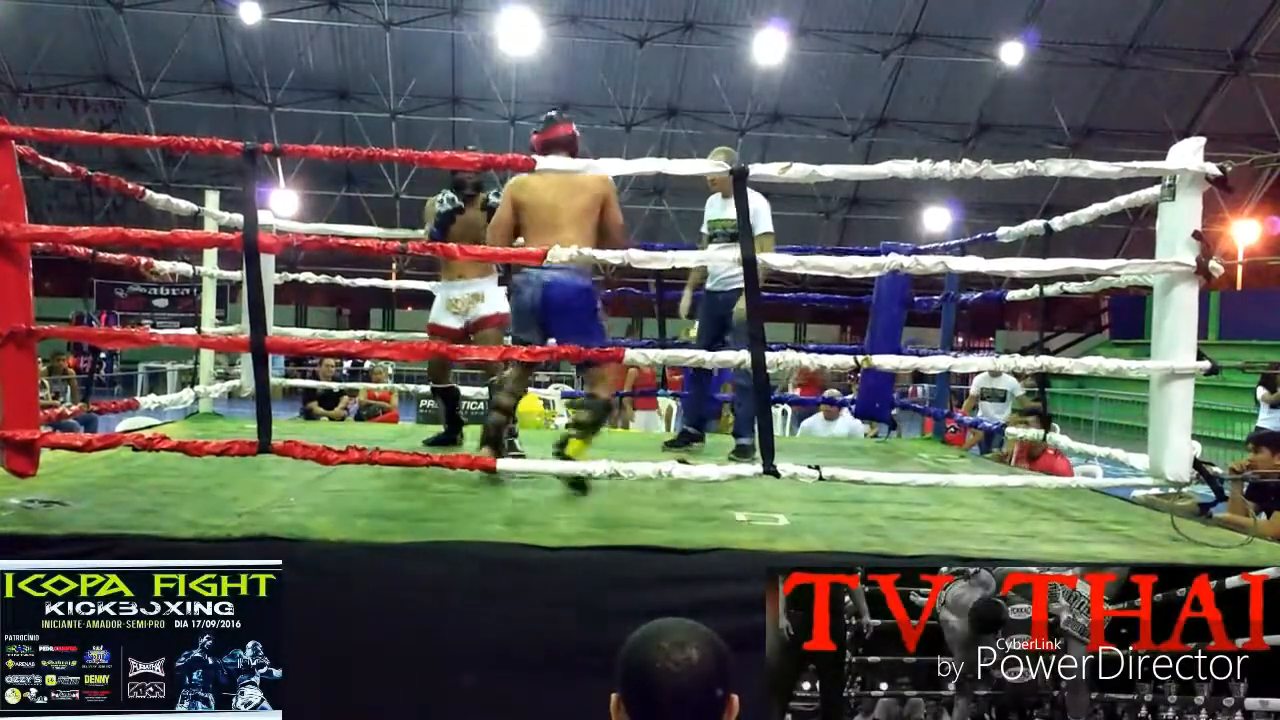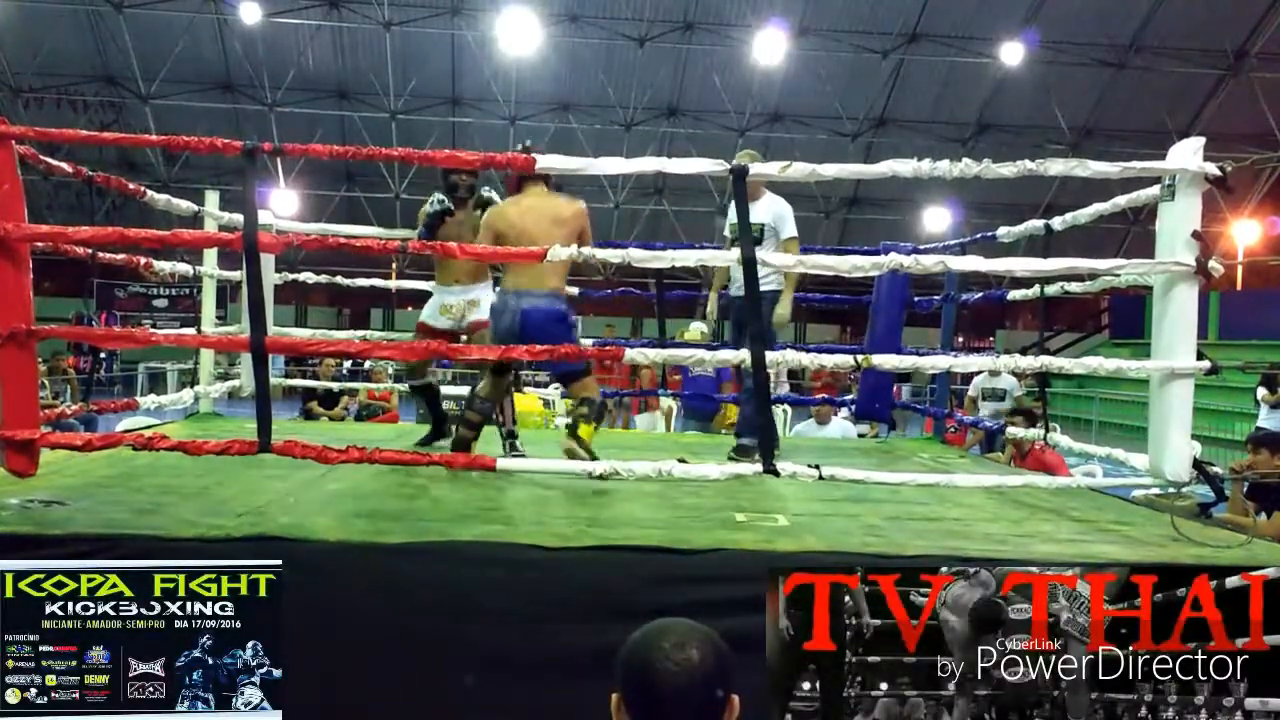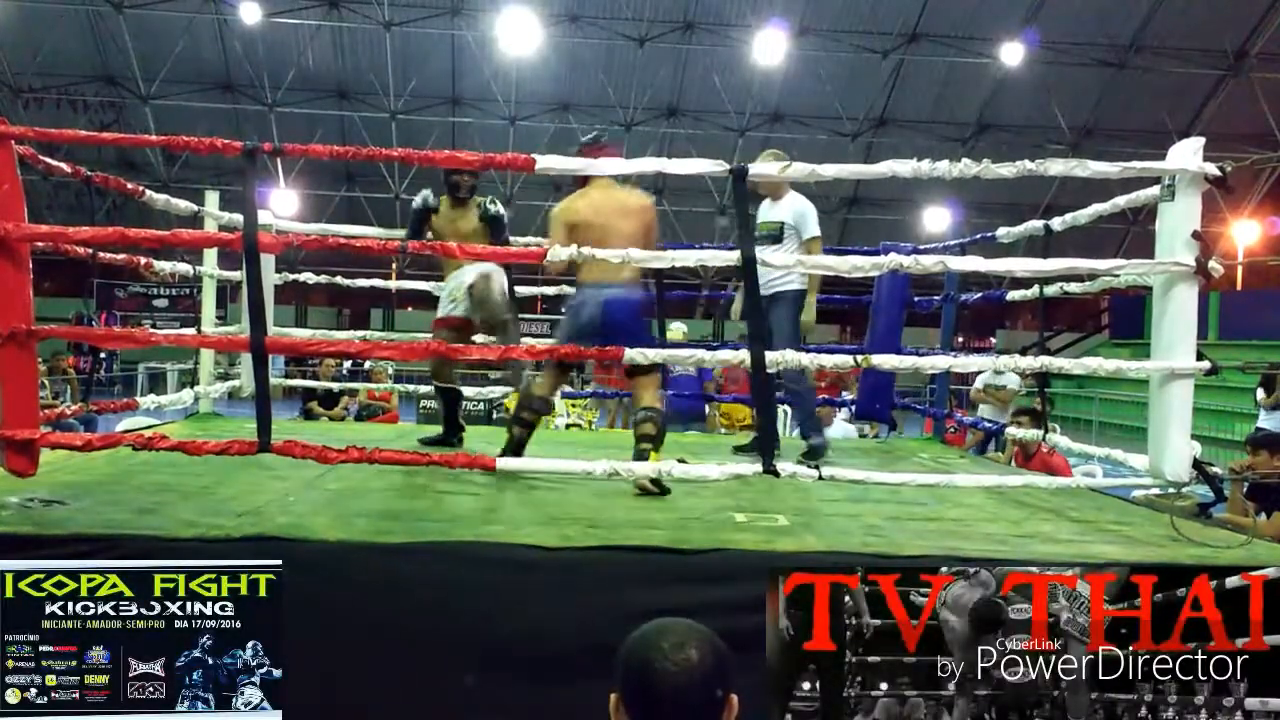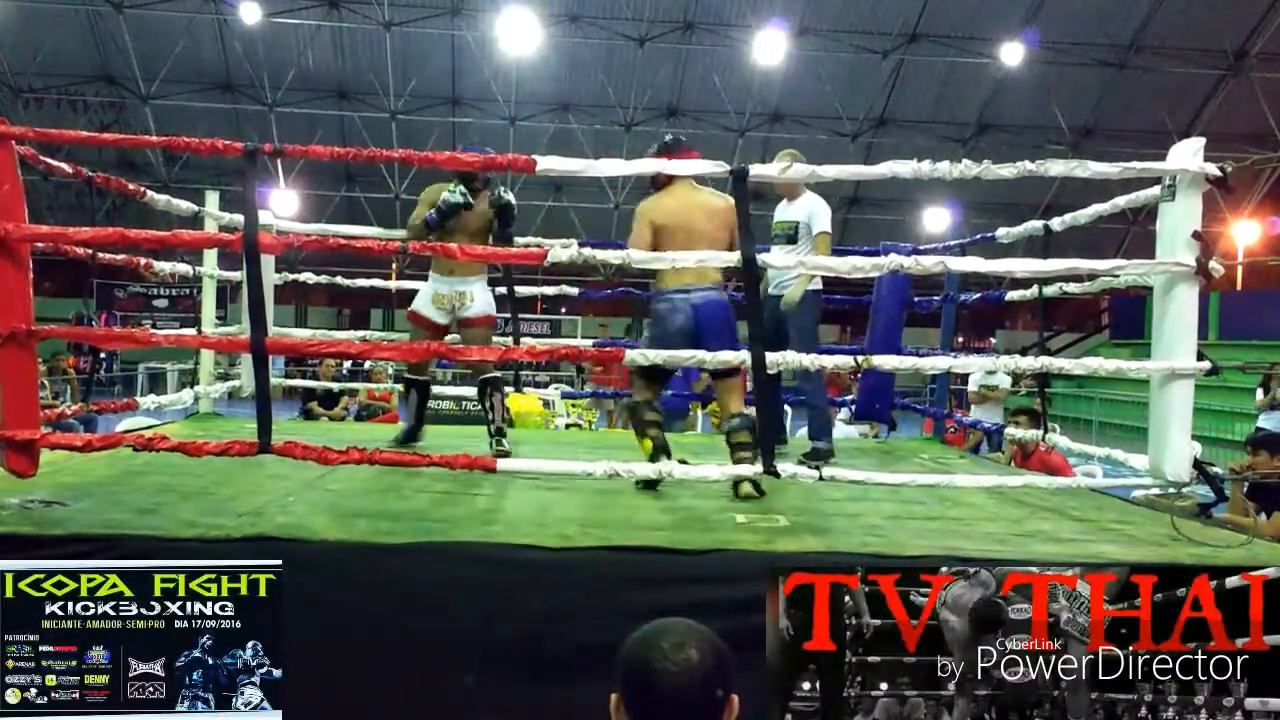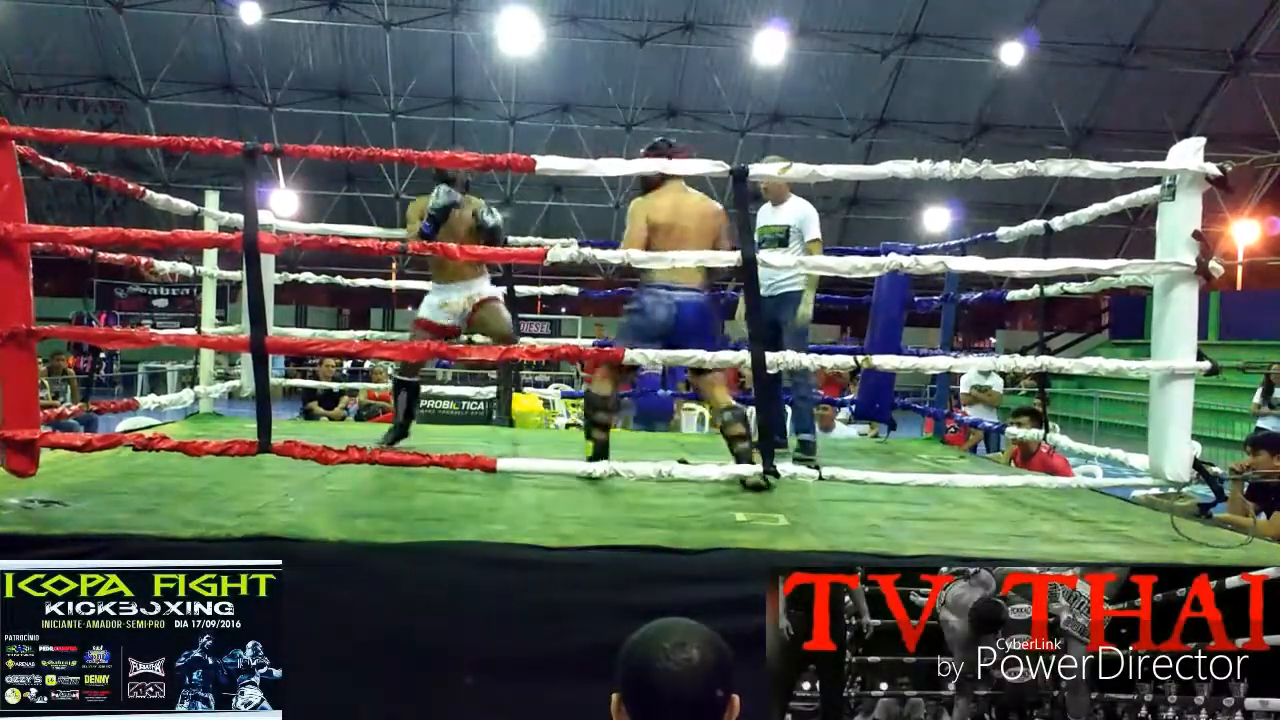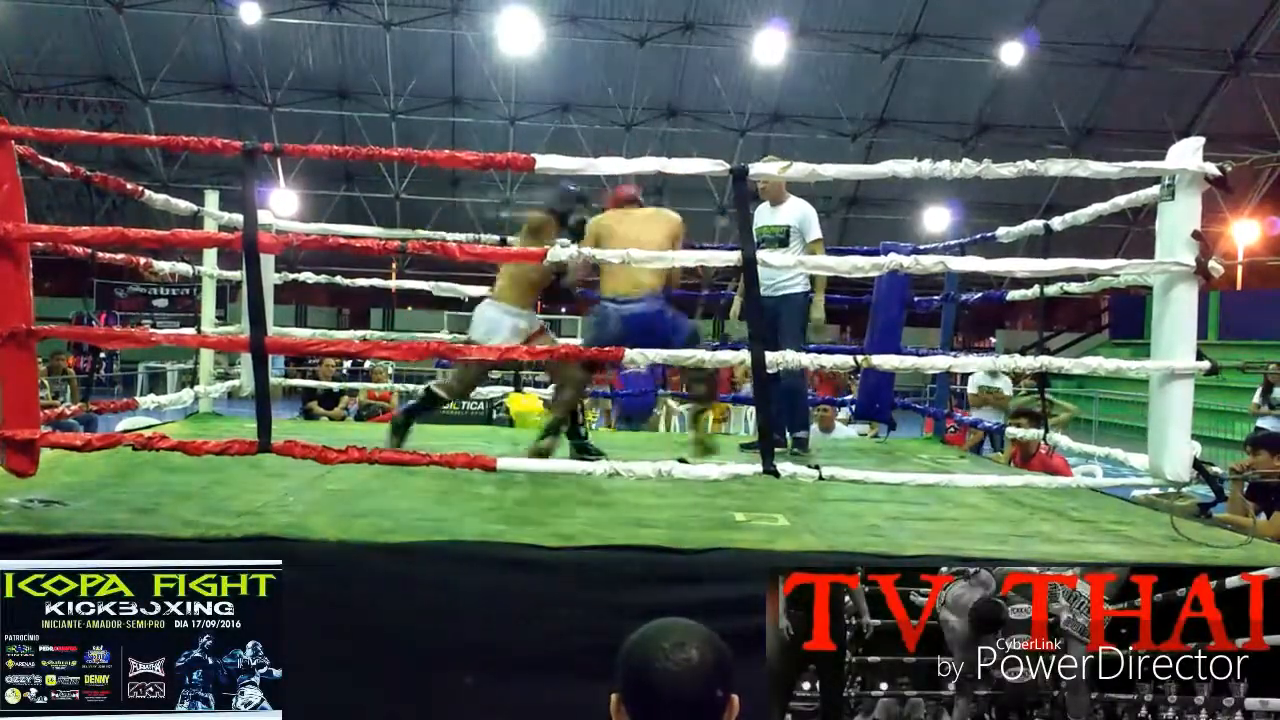
dt=0.4s
person 1, frame 1
left shoulder: (519, 186)
right shoulder: (599, 180)
left elbow: (493, 241)
right elbow: (615, 238)
left hip: (529, 283)
right hip: (573, 285)
left knee: (522, 368)
right knee: (600, 381)
left ankle: (490, 448)
right ankle: (568, 454)
person 1, frame 2
left shoulder: (498, 214)
right shoulder: (576, 210)
left hip: (508, 307)
right hip: (550, 311)
left knee: (496, 379)
right knee: (589, 391)
left ankle: (460, 448)
right ankle: (578, 438)
person 1, frame 3
left shoulder: (567, 209)
right shoulder: (644, 203)
left elbow: (554, 267)
right elbow: (651, 252)
left hip: (588, 301)
right hip: (630, 301)
left knee: (549, 377)
right knee: (648, 390)
left ankle: (512, 451)
person 1, frame 4
left shoulder: (651, 207)
right shoulder: (726, 205)
left hip: (672, 307)
right hip: (714, 304)
left knee: (644, 388)
right knee: (731, 397)
left ankle: (658, 458)
right ankle: (745, 476)
person 1, frame 5
left shoulder: (644, 206)
right shoulder: (714, 209)
left wrist: (654, 247)
left hip: (653, 301)
right hip: (696, 305)
left knee: (606, 374)
right knee: (715, 389)
left ankle: (598, 454)
right ankle: (747, 465)
person 1, frame 6
left shoulder: (599, 223)
right shoulder: (672, 220)
left elbow: (576, 274)
right elbow: (676, 279)
left hip: (610, 314)
right hip: (650, 313)
left knee: (580, 374)
left ankle: (548, 439)
right ankle: (702, 434)
person 2, frame 1
left shoulder: (754, 202)
right shoulder: (712, 203)
left elbow: (766, 252)
left wrist: (749, 294)
right wrist: (688, 291)
left hip: (741, 295)
right hip: (712, 293)
left knee: (742, 369)
right knee: (700, 363)
left ankle: (745, 440)
right ankle: (692, 430)
person 2, frame 2
left shoulder: (778, 207)
right shoulder: (735, 207)
left elbow: (793, 257)
left wrist: (786, 299)
right wrist: (713, 294)
left hip: (767, 296)
right hip: (738, 296)
left knee: (754, 370)
right knee: (745, 369)
left ankle: (747, 439)
right ankle: (765, 435)
person 2, frame 3
left shoulder: (800, 205)
right shoulder: (763, 207)
left elbow: (815, 256)
left wrist: (810, 302)
right wrist: (740, 295)
left hip: (789, 296)
right hip: (763, 297)
left knee: (789, 368)
left ankle: (815, 438)
person 2, frame 4
left shoulder: (815, 205)
right shoulder: (780, 208)
left elbow: (822, 251)
left wrist: (801, 285)
right wrist: (759, 295)
left hip: (803, 297)
right hip: (775, 297)
left knee: (807, 369)
left ankle: (822, 442)
right ankle: (774, 432)
person 2, frame 5
left shoulder: (802, 209)
right shoulder: (763, 212)
left elbow: (816, 257)
left wrist: (808, 299)
right wrist: (744, 299)
left hip: (793, 296)
right hip: (764, 298)
left knee: (795, 365)
left ankle: (806, 437)
right ankle: (775, 434)
person 2, frame 6
left shoulder: (802, 209)
right shoulder: (760, 212)
left elbow: (818, 257)
left wrist: (819, 300)
right wrist: (738, 297)
left hip: (794, 296)
right hip: (763, 298)
left knee: (792, 368)
left ankle: (800, 433)
right ankle: (775, 433)
person 3, frame 1
left shoulder: (491, 202)
right shoulder: (436, 205)
right wrist: (440, 222)
left hip: (484, 291)
right hip: (449, 294)
left knee: (495, 365)
right knee: (437, 368)
left ankle: (510, 438)
right ankle: (452, 429)
person 3, frame 2
left shoulder: (485, 209)
right shoulder: (435, 210)
left wrist: (495, 210)
right wrist: (431, 223)
left hip: (478, 296)
right hip: (444, 299)
right knee: (415, 366)
left ankle: (511, 440)
right ankle: (440, 426)
person 3, frame 3
left shoulder: (487, 207)
right shoulder: (434, 208)
left elbow: (502, 249)
right elbow: (411, 245)
left wrist: (498, 226)
right wrist: (417, 218)
left hip: (482, 273)
right hip: (453, 287)
left knee: (483, 292)
right knee: (440, 365)
right ankle: (452, 431)
person 3, frame 4
left shoulder: (492, 200)
right shoulder: (436, 193)
left elbow: (504, 247)
right elbow: (413, 233)
left wrist: (507, 215)
right wrist: (442, 211)
left hip: (474, 288)
right hip: (438, 286)
left knee: (482, 363)
right knee: (416, 360)
left ankle: (498, 436)
right ankle: (412, 427)
person 3, frame 5
left shoulder: (477, 207)
right shoulder: (419, 208)
left elbow: (497, 247)
left wrist: (494, 229)
right wrist: (434, 217)
left hip: (477, 290)
right hip: (442, 294)
left knee: (505, 334)
right knee: (410, 362)
right ankle: (399, 427)
person 3, frame 6
left shoulder: (558, 237)
right shoulder: (543, 222)
left hip: (525, 317)
right hip: (503, 314)
left knee: (567, 372)
right knee: (462, 383)
left ankle: (579, 442)
right ankle: (405, 419)
